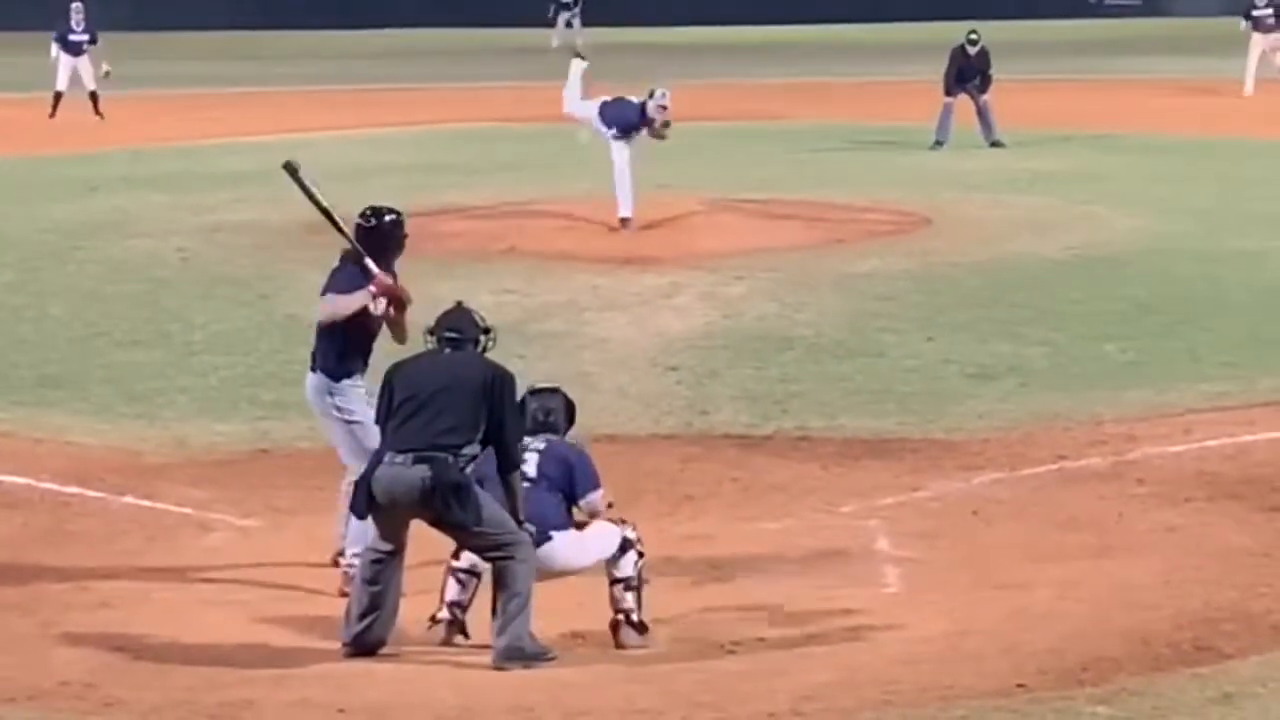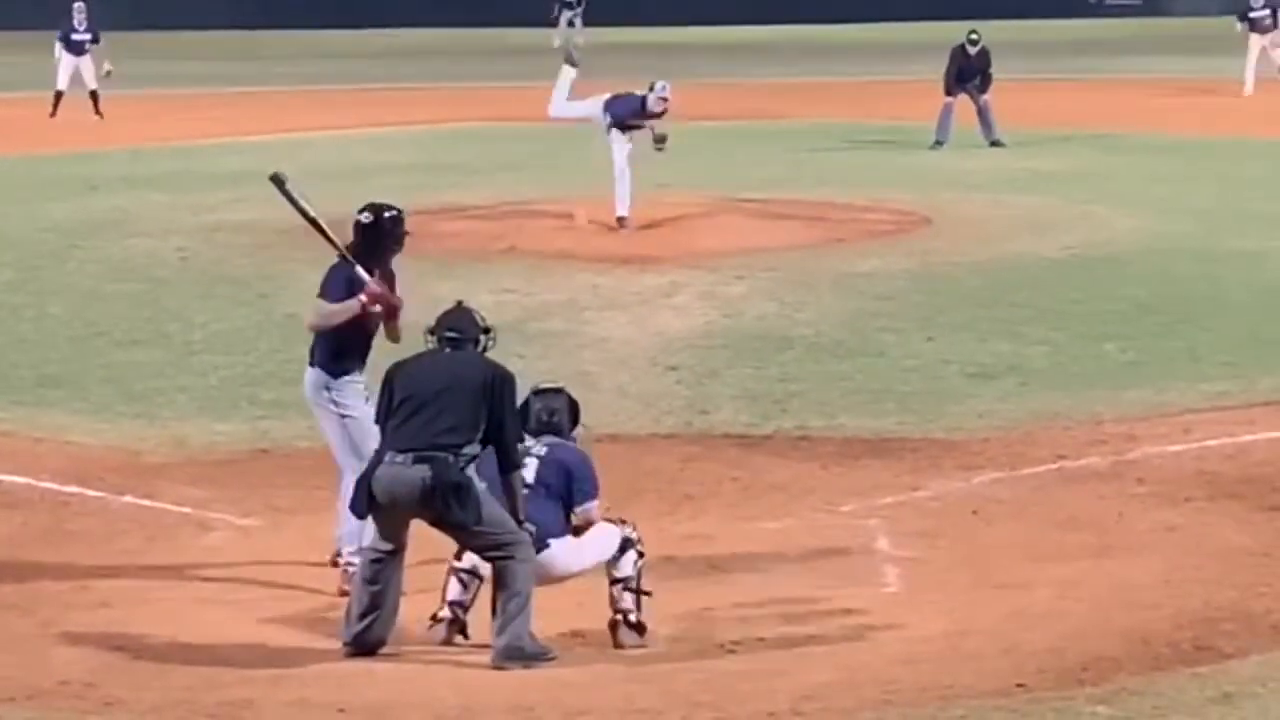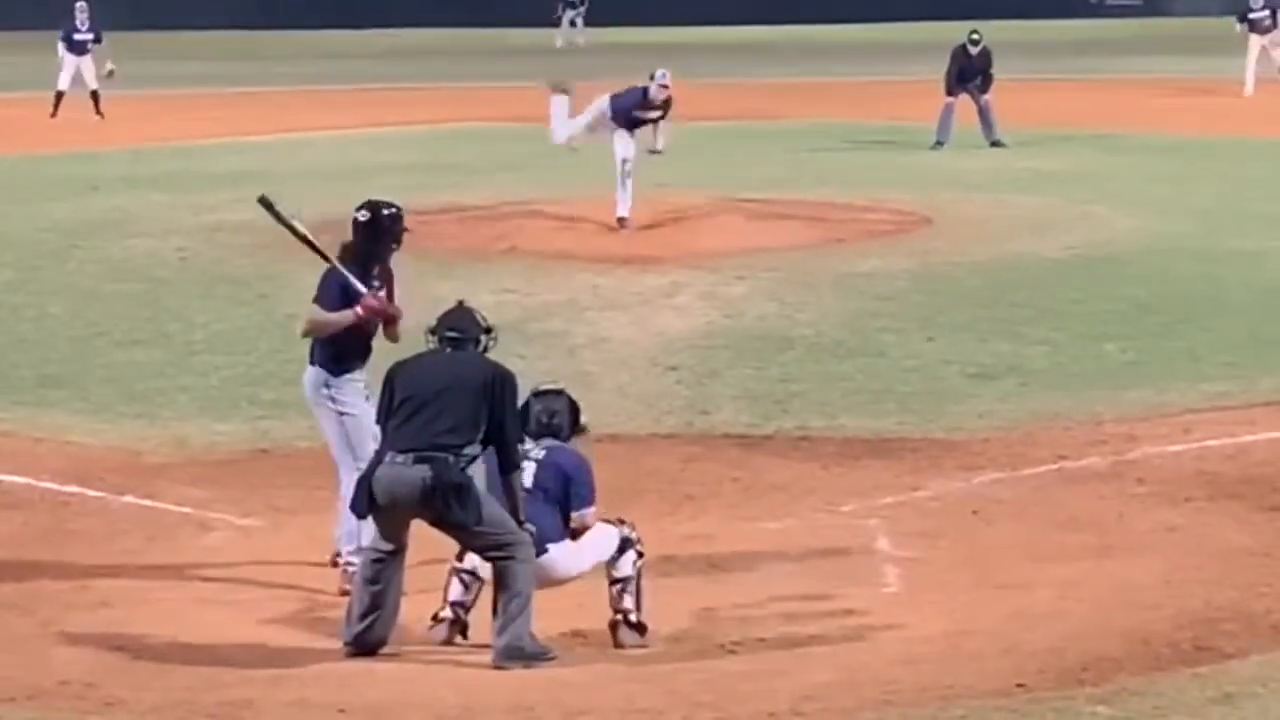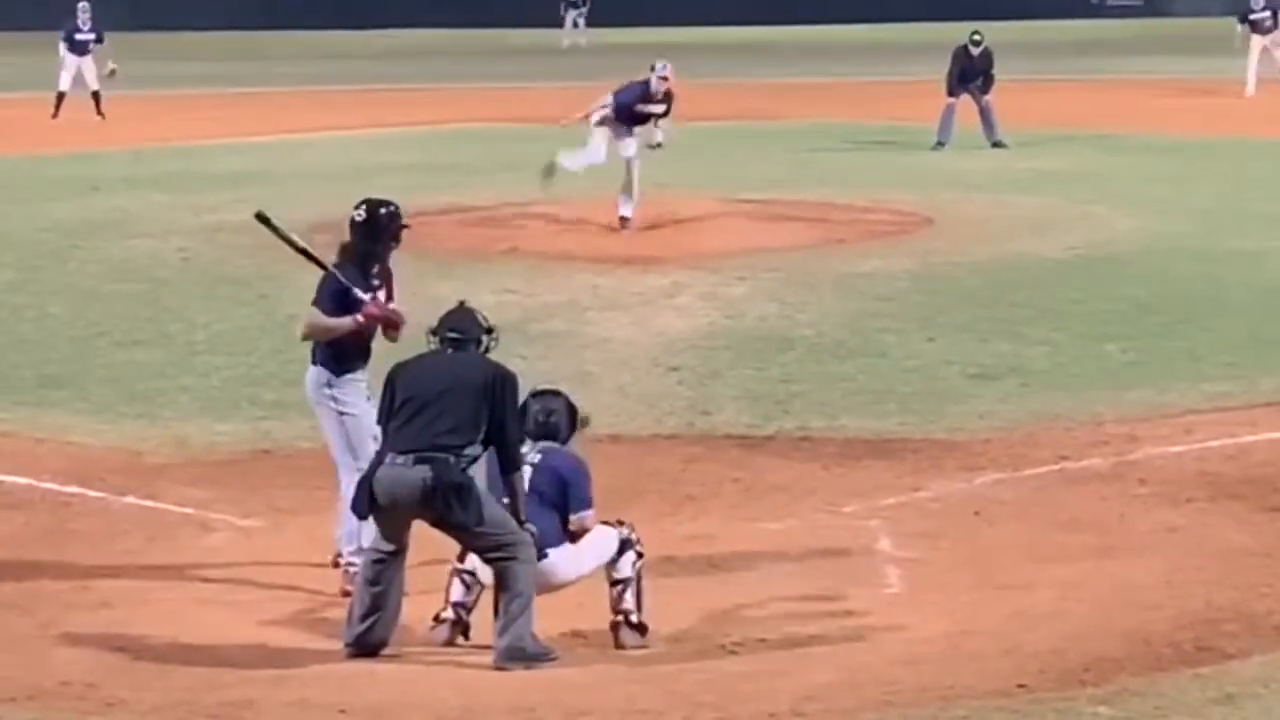
dt=0.1s
person 1, frame 1
left shoulder: (383, 276)
right shoulder: (350, 274)
left elbow: (400, 337)
right elbow: (326, 314)
left wrist: (398, 309)
right wrist: (372, 294)
left hip: (350, 382)
right hip: (334, 385)
left knee: (364, 464)
left ankle: (346, 547)
right ankle: (355, 571)
person 1, frame 2
left shoulder: (381, 275)
right shoulder: (344, 274)
left elbow: (393, 337)
right elbow: (316, 320)
left wrist: (391, 313)
right wrist: (363, 300)
left hip: (350, 379)
right hip: (332, 381)
left knee: (360, 462)
right knee: (371, 469)
left ankle: (345, 547)
right ankle: (354, 569)
person 1, frame 3
left shoulder: (382, 273)
right shoulder: (341, 275)
left elbow: (392, 336)
right elbow: (310, 325)
left wrist: (390, 318)
right wrist: (359, 312)
left hip: (352, 377)
right hip: (331, 380)
left knee: (363, 461)
right knee: (364, 470)
left ankle: (344, 547)
right ankle: (353, 569)
person 1, frame 4
left shoulder: (381, 273)
right shoulder: (341, 276)
left elbow: (390, 337)
right elbow: (308, 329)
left wrist: (391, 321)
right wrist: (359, 319)
left hip: (354, 377)
right hip: (333, 380)
left knee: (364, 462)
right knee: (364, 470)
left ankle: (346, 548)
right ankle: (355, 570)
person 2, frame 1
left shoulder: (401, 370)
right shoulder: (494, 375)
right elbow: (507, 454)
left wrist: (398, 479)
right wrist: (519, 517)
left hip: (386, 474)
right hip: (437, 476)
left knee: (384, 546)
right knee: (515, 546)
left ankle: (361, 637)
right ankle: (514, 646)
person 2, frame 2
left shoulder: (401, 370)
right shoulder: (494, 375)
right elbow: (507, 454)
left wrist: (398, 481)
right wrist: (519, 517)
left hip: (386, 473)
right hip: (438, 476)
left knee: (385, 545)
right knee: (515, 546)
left ankle: (361, 637)
right ankle: (514, 645)
person 2, frame 3
left shoulder: (402, 370)
right shoulder: (495, 375)
right elbow: (508, 454)
left wrist: (399, 478)
right wrist: (520, 517)
left hip: (387, 475)
right hip: (438, 477)
left knee: (385, 546)
right knee: (516, 547)
left ankle: (362, 637)
right ankle: (515, 645)
person 2, frame 4
left shoulder: (403, 371)
right shoulder: (496, 375)
right elbow: (508, 454)
left wrist: (400, 482)
right wrist: (521, 517)
left hip: (388, 475)
right hip: (439, 477)
left knee: (387, 546)
right knee: (516, 547)
left ankle: (363, 638)
right ankle: (516, 646)
person 3, frame 1
right shoulder: (572, 451)
right elbow: (594, 509)
right wrist: (603, 501)
right hip: (550, 550)
right knee: (625, 538)
left ankle: (446, 621)
right ankle: (628, 626)
person 3, frame 2
right shoulder: (573, 455)
right elbow: (590, 516)
right hip: (549, 555)
right knee: (625, 537)
left ankle: (447, 621)
right ankle: (627, 626)
person 3, frame 3
right shoulder: (572, 459)
right elbow: (585, 522)
right hip: (548, 562)
right knee: (623, 537)
left ankle: (447, 621)
right ankle: (627, 626)
person 3, frame 4
right shoulder: (570, 462)
right elbow: (585, 525)
right hip: (547, 566)
left knee: (475, 548)
right knee: (622, 538)
left ankle: (449, 622)
right ankle: (628, 627)
person 4, frame 1
left shoulder: (658, 113)
right shoulder: (633, 115)
right hip: (600, 112)
left knee: (622, 169)
right knee: (570, 107)
left ankle: (625, 215)
right ankle: (579, 64)
person 4, frame 2
left shoulder: (661, 109)
right shoulder: (632, 104)
left wrist: (655, 130)
left hip: (620, 129)
right hip: (601, 109)
left knee: (622, 166)
right knee: (557, 109)
left ankle: (622, 214)
right ankle: (570, 68)
person 4, frame 3
left shoulder: (667, 102)
right shoulder: (635, 96)
left elbow: (659, 120)
right elbow: (607, 104)
left wrist: (658, 140)
left hip: (625, 128)
right hip: (606, 113)
left knee: (626, 168)
right knee: (561, 136)
left ankle: (623, 214)
right ankle: (560, 95)
person 4, frame 4
left shoulder: (668, 97)
right shoulder: (636, 89)
left elbow: (660, 118)
right elbow: (607, 102)
left wrist: (658, 134)
right wrist: (581, 117)
left hip: (625, 128)
right hip: (607, 118)
left knee: (631, 170)
right knee: (596, 156)
left ankle: (625, 214)
right ankle: (558, 164)
